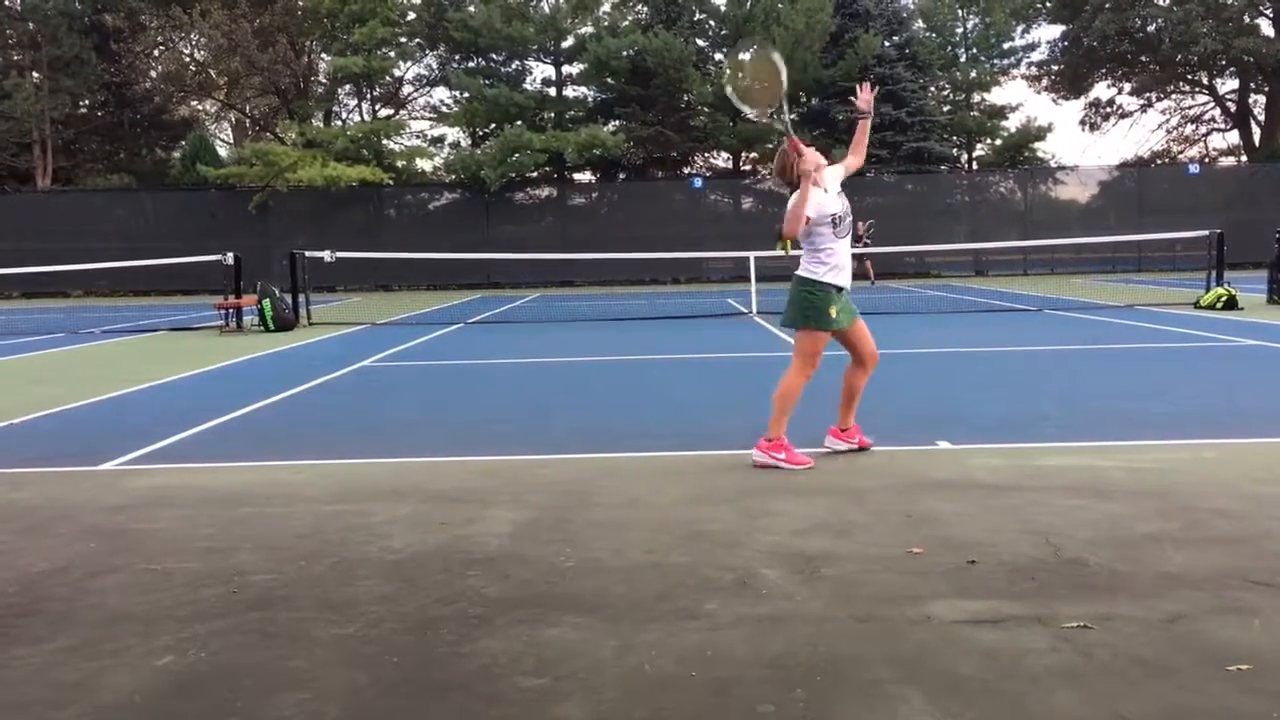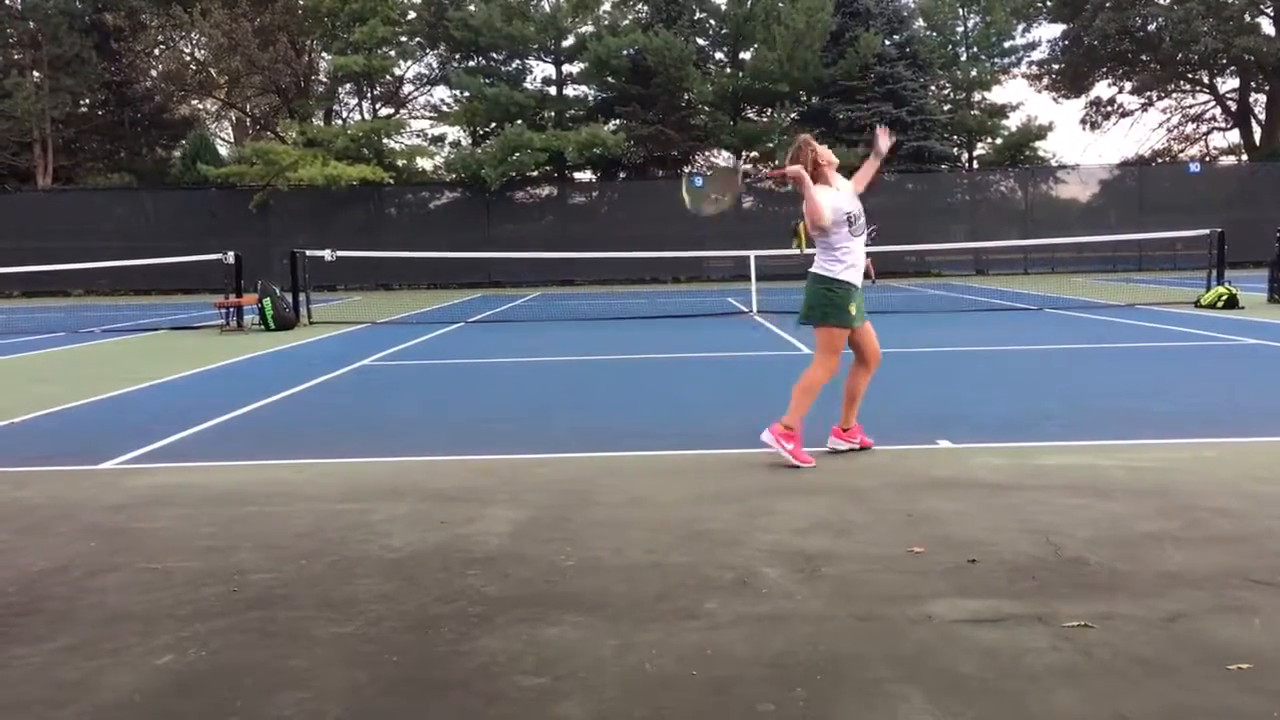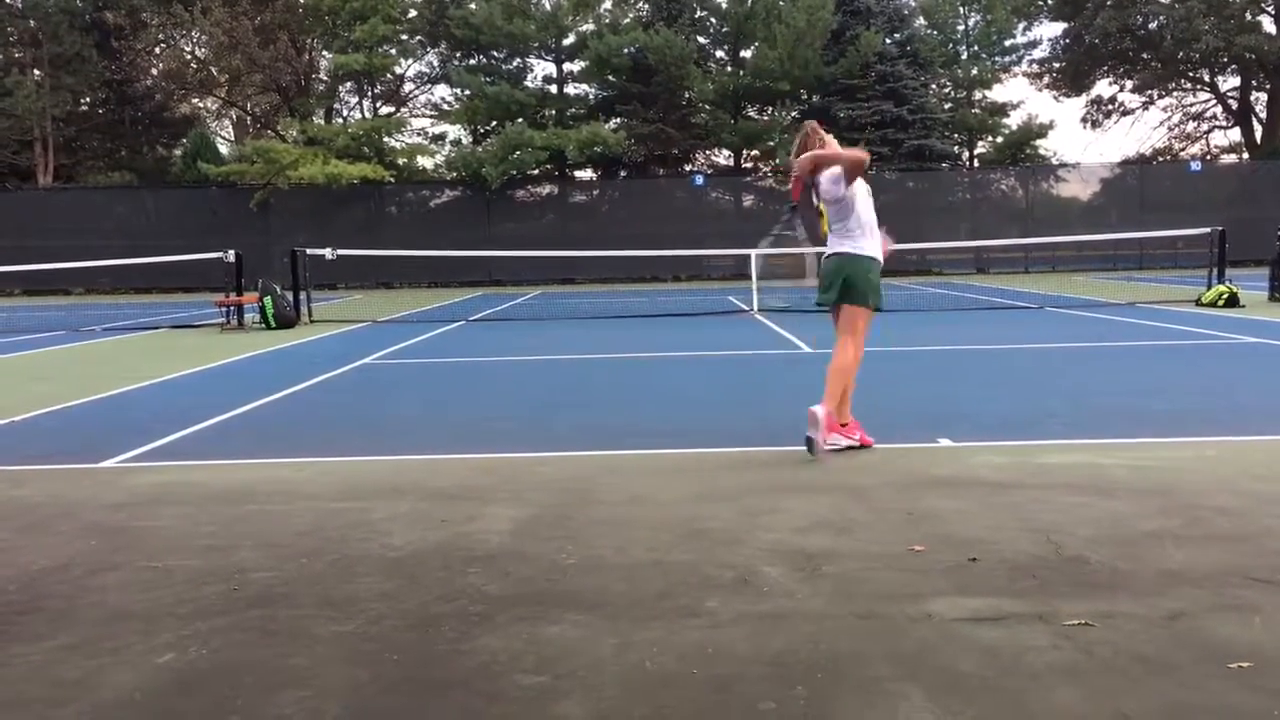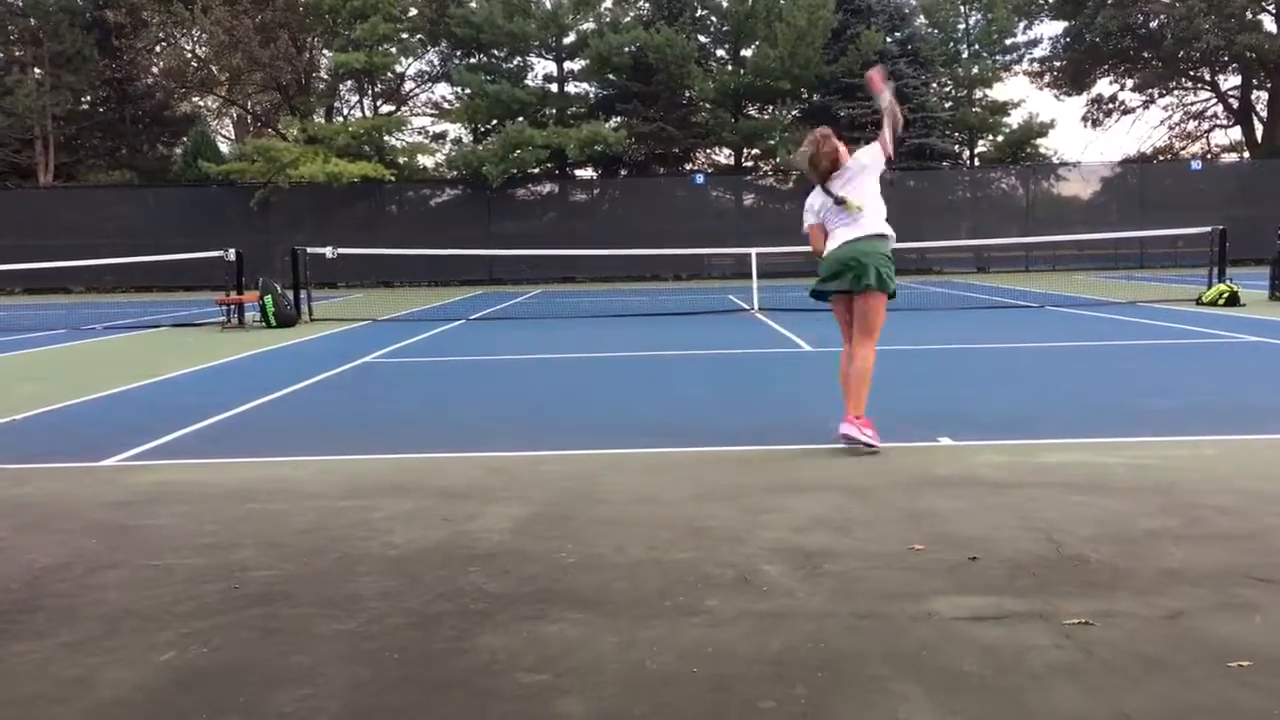
dt=0.1s
person 1, frame 1
left shoulder: (830, 180)
right shoulder: (807, 195)
left elbow: (856, 159)
right elbow: (791, 231)
left wrist: (865, 113)
right wrist: (798, 194)
left hip: (837, 290)
right hip: (818, 288)
left knee: (866, 357)
right knee: (803, 368)
left ankle: (843, 430)
right ankle: (771, 445)
person 1, frame 2
left shoulder: (841, 188)
right shoulder: (822, 196)
left elbow: (860, 181)
right elbow: (816, 221)
left wrist: (878, 152)
right wrist: (806, 182)
left hip: (847, 286)
right hip: (833, 286)
left knee: (869, 357)
right knee: (824, 364)
left ankle: (845, 430)
right ankle: (784, 430)
person 1, frame 3
left shoulder: (829, 175)
right shoulder: (840, 172)
right elbow: (860, 158)
left wrist: (879, 238)
right wrist: (806, 160)
left hip: (837, 265)
right hip: (856, 265)
left knee: (850, 347)
right knee: (849, 347)
left ankle: (844, 424)
right ankle: (826, 413)
person 1, frame 4
left shoulder: (814, 198)
right shoulder: (861, 163)
left elbow: (818, 247)
right elbow: (892, 127)
right wrist: (882, 93)
left hip: (837, 261)
right hip: (869, 254)
left knee: (853, 342)
right knee: (865, 343)
left ankle: (851, 416)
right ankle: (856, 419)
